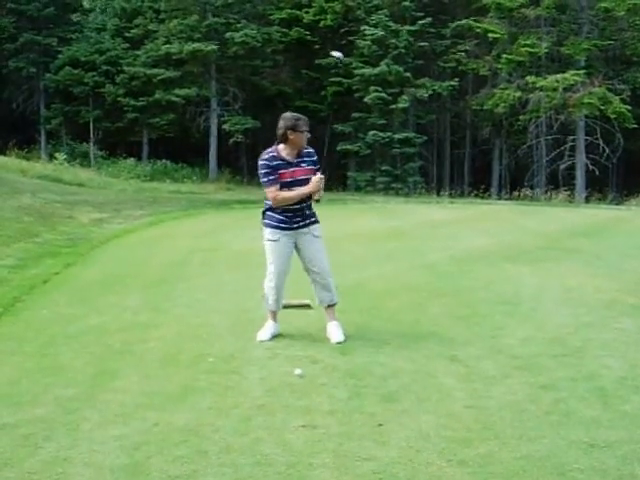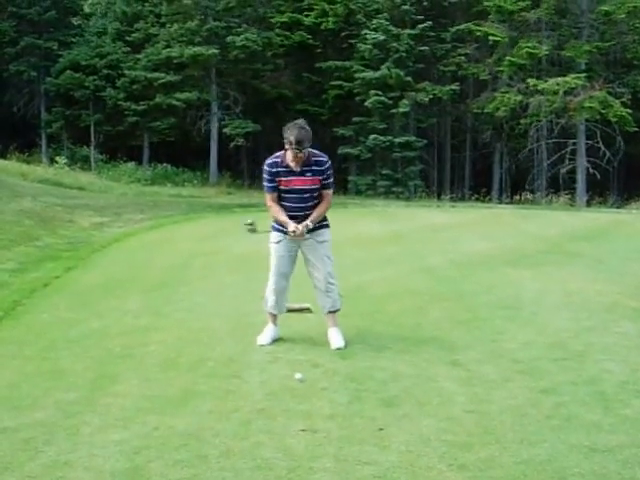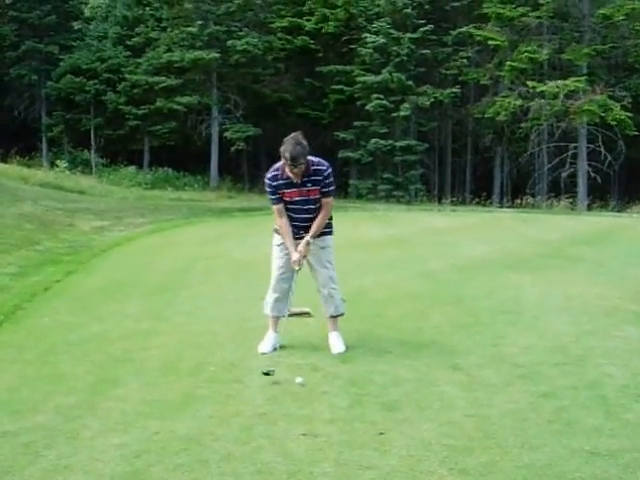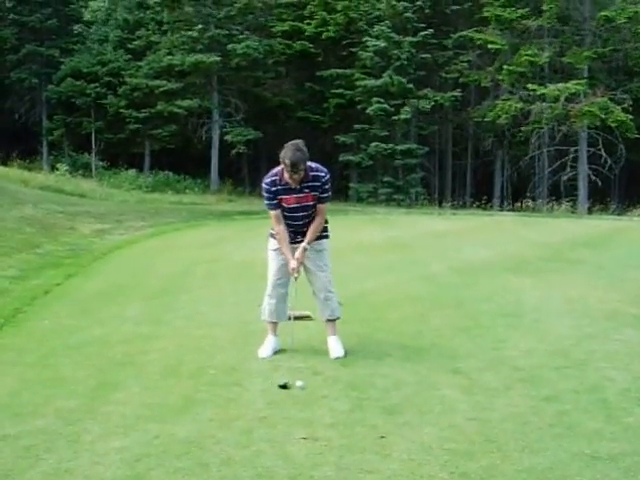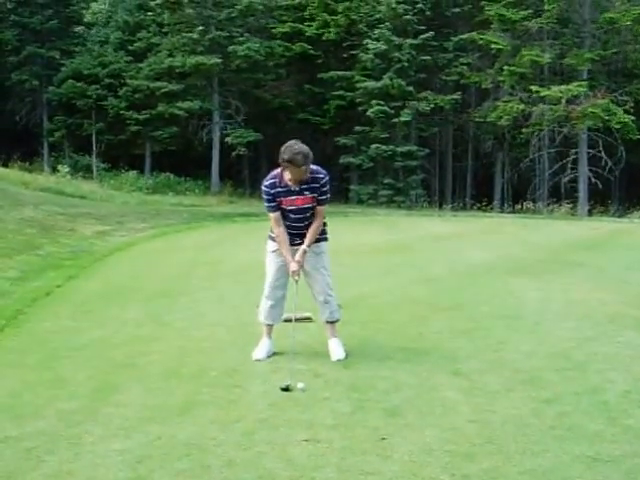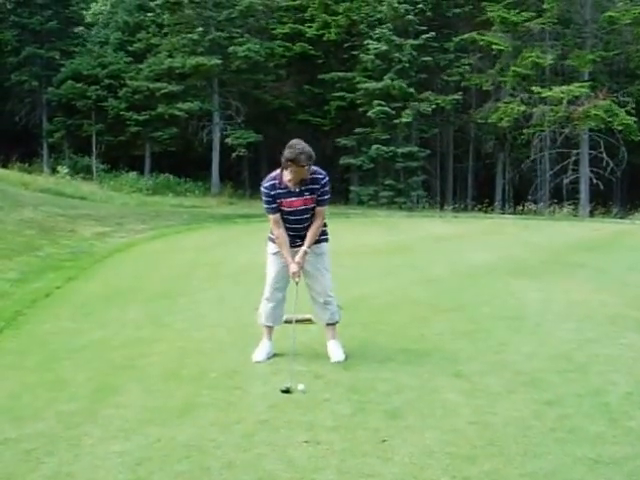
dt=0.5s
person 1, frame 1
left shoulder: (310, 155)
right shoulder: (268, 159)
left elbow: (316, 187)
right elbow: (273, 198)
left wrist: (317, 191)
right wrist: (306, 189)
left hip: (307, 225)
right hip: (277, 228)
left knee: (321, 271)
right knee: (275, 275)
left ankle: (332, 322)
right ankle: (272, 322)
person 1, frame 2
left shoulder: (322, 162)
right shoulder: (272, 164)
left elbow: (327, 198)
right elbow: (271, 203)
left wrist: (308, 223)
right wrist: (289, 224)
left hip: (316, 230)
right hip: (283, 232)
left knee: (324, 277)
right knee: (278, 278)
left ankle: (333, 327)
right ankle: (272, 325)
person 1, frame 3
left shoulder: (323, 169)
right shoulder: (272, 176)
left elbow: (326, 209)
right elbow: (280, 216)
left wrist: (307, 241)
right wrist: (292, 250)
left hip: (318, 235)
right hip: (285, 236)
left knee: (327, 282)
right knee: (278, 282)
left ankle: (334, 332)
right ankle: (272, 333)
person 1, frame 4
left shoulder: (321, 176)
right shoulder: (270, 181)
left elbow: (321, 216)
right elbow: (277, 222)
left wrist: (304, 248)
right wrist: (289, 257)
left hip: (314, 239)
right hip: (281, 240)
left knee: (324, 285)
right knee: (275, 287)
left ankle: (332, 336)
right ankle: (272, 337)
person 1, frame 5
left shoulder: (320, 177)
right shoulder: (270, 184)
left elbow: (319, 218)
right elbow: (277, 224)
left wrist: (303, 250)
right wrist: (289, 259)
left hip: (313, 242)
right hip: (280, 243)
left knee: (323, 288)
right knee: (272, 289)
left ankle: (333, 339)
right ankle: (266, 340)
person 1, frame 6
left shoulder: (320, 179)
right shoulder: (269, 185)
left elbow: (319, 219)
right elbow: (277, 226)
left wrist: (303, 252)
right wrist: (290, 261)
left hip: (314, 243)
right hip: (280, 244)
left knee: (323, 290)
right knee: (273, 291)
left ankle: (332, 341)
right ankle: (266, 342)
